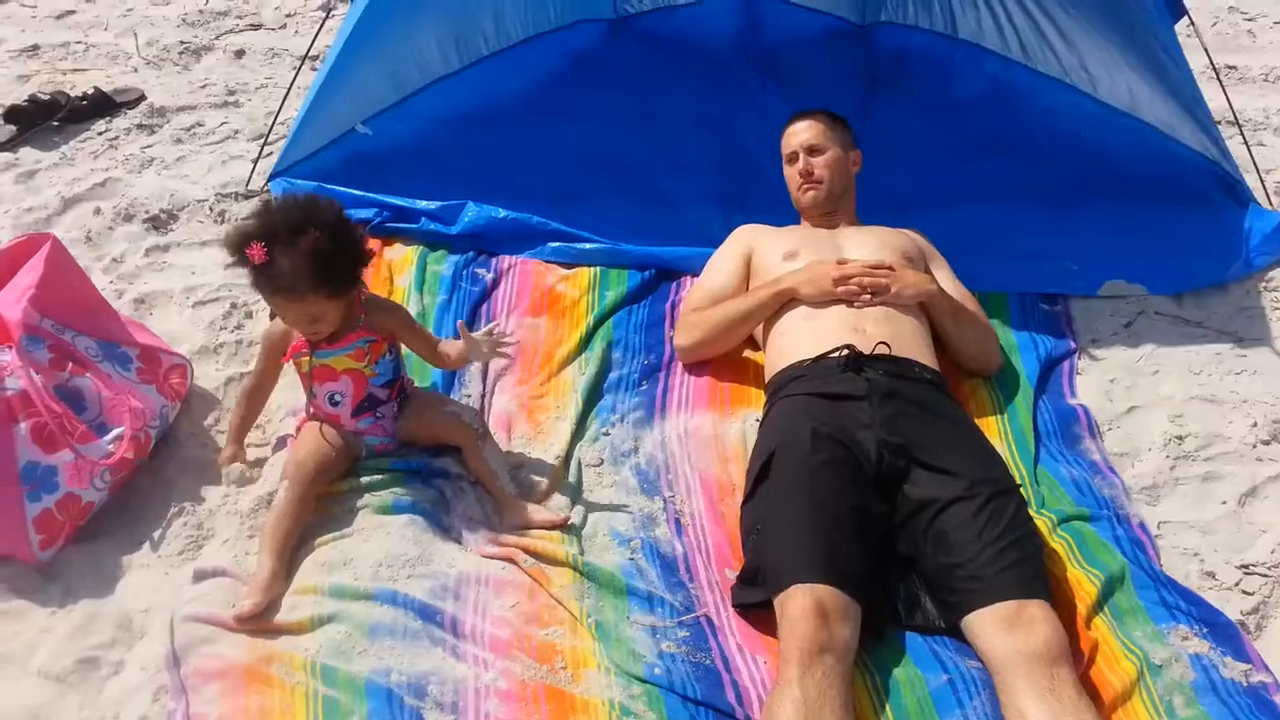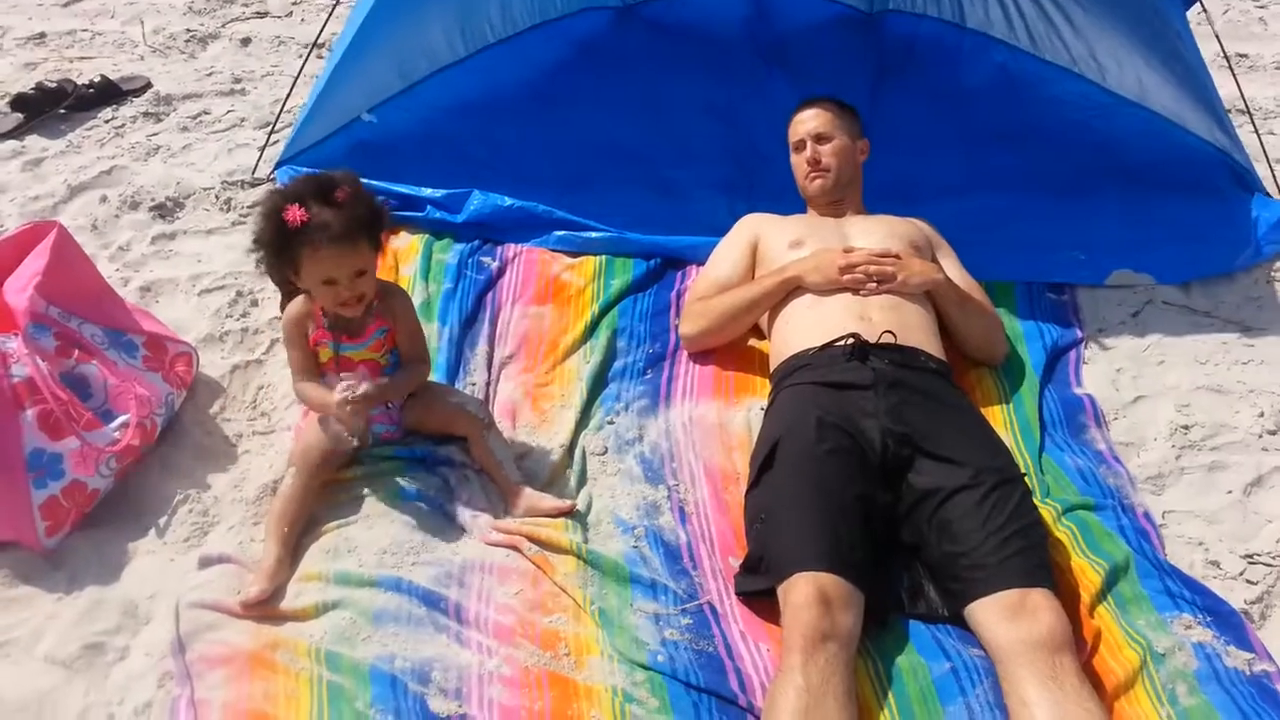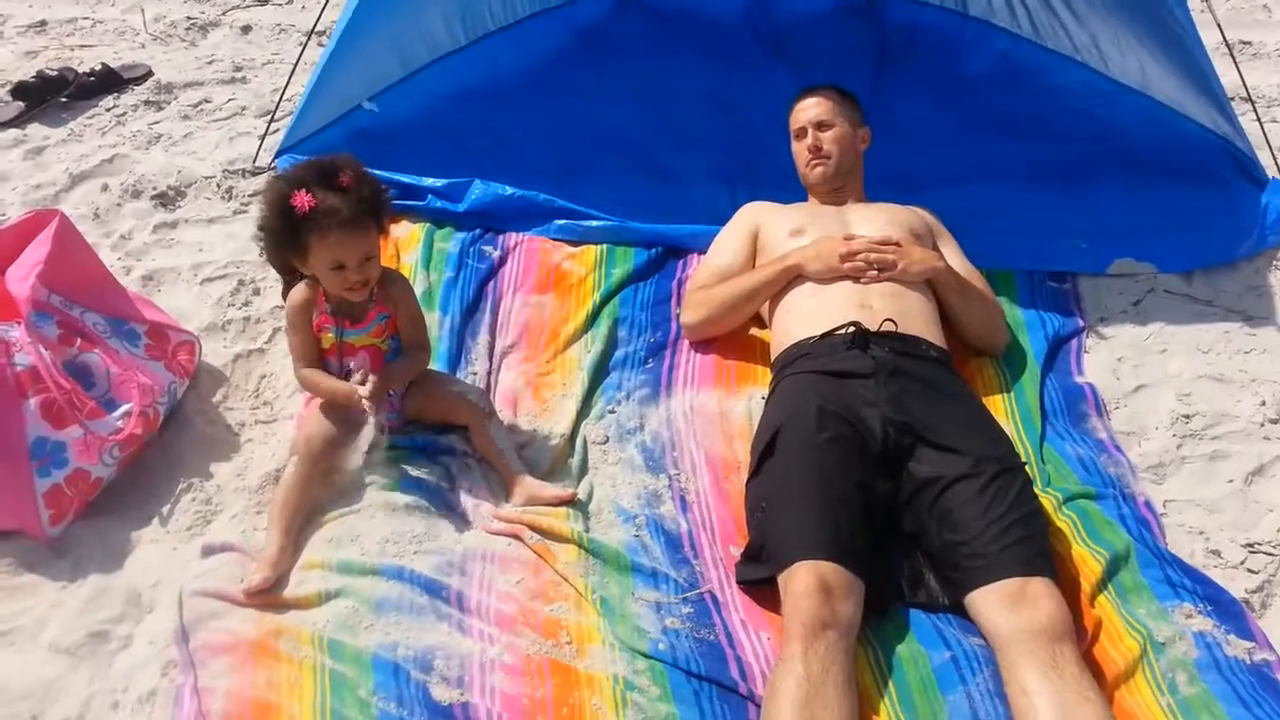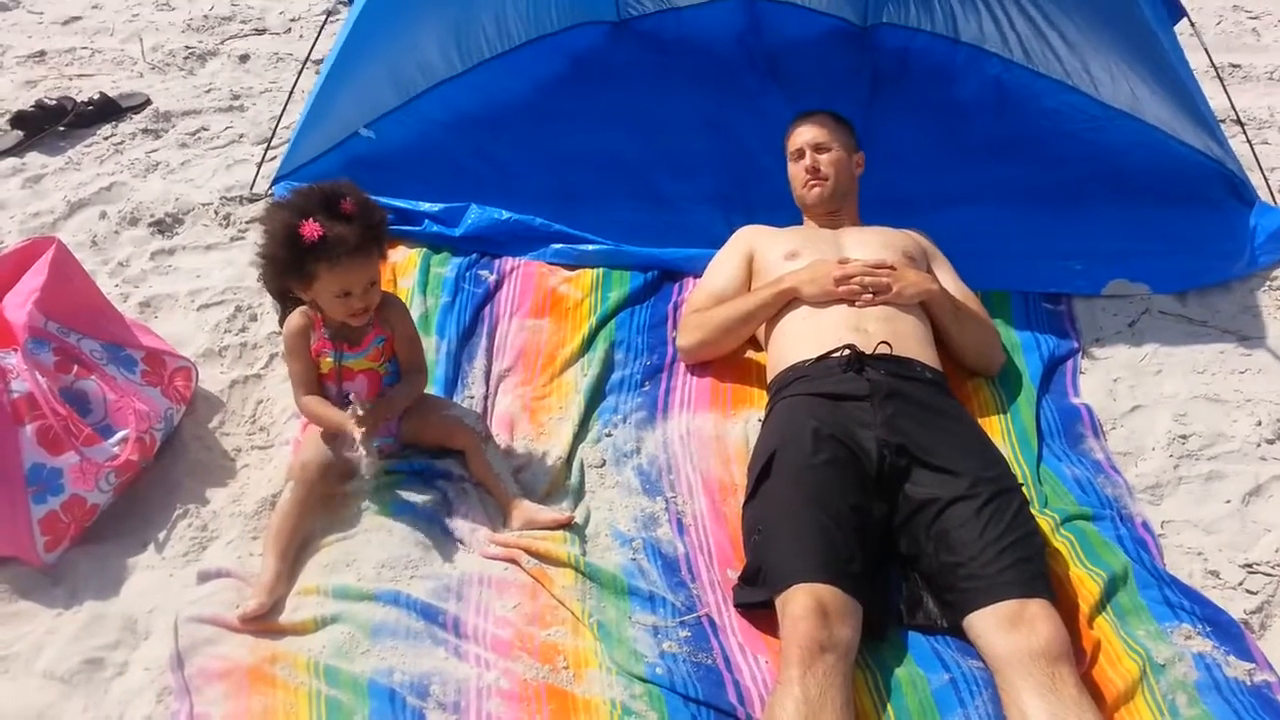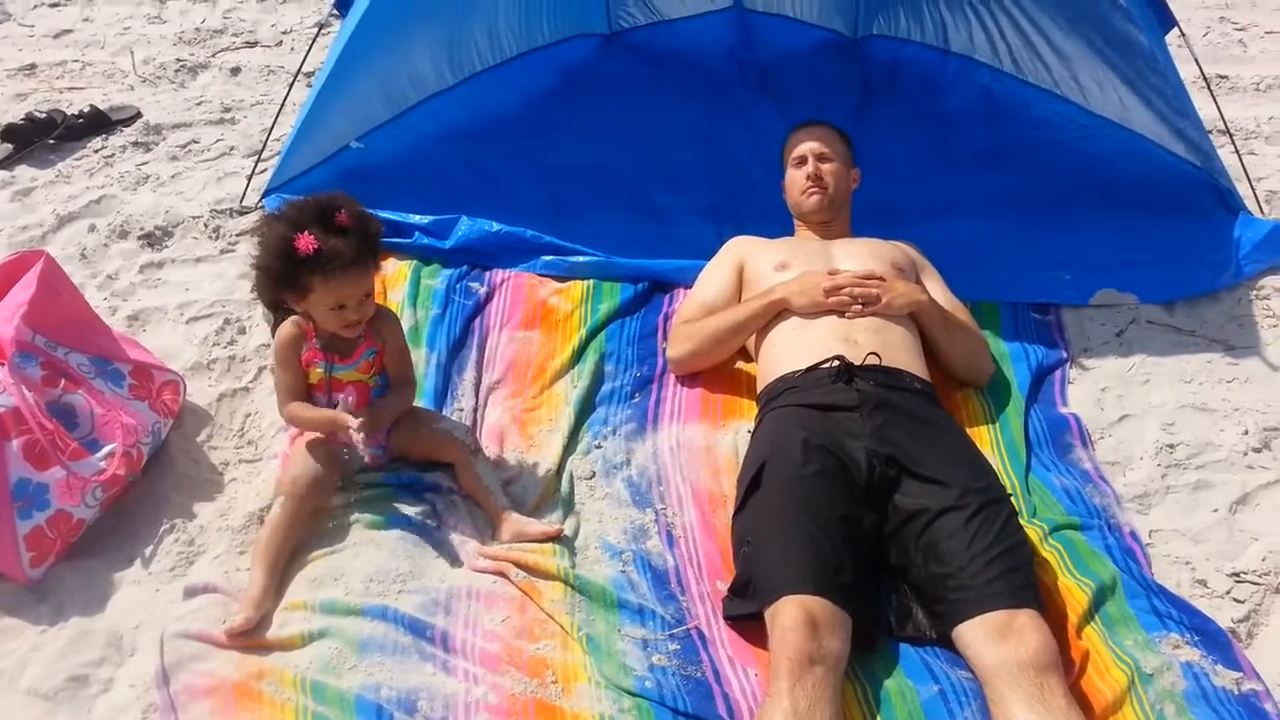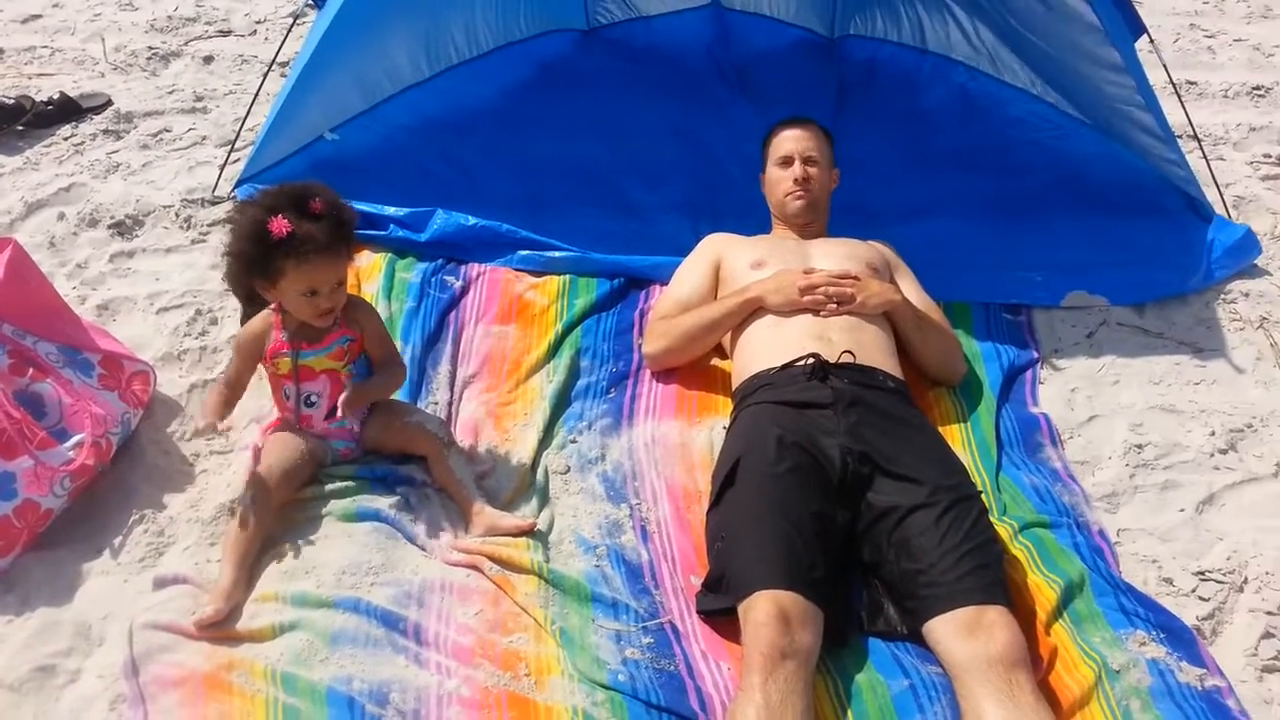
dt=0.4s
person 1, frame 1
left shoulder: (910, 242)
right shoulder: (755, 239)
left elbow: (987, 356)
right elbow: (688, 337)
left wrist: (927, 292)
right wrist: (791, 286)
left hip: (926, 410)
right hip: (812, 407)
left knee: (1034, 640)
right knee: (813, 632)
person 1, frame 2
left shoulder: (917, 231)
right shoulder: (761, 227)
left elbow: (992, 346)
right elbow: (694, 326)
left wrist: (935, 280)
right wrist: (796, 275)
left hip: (932, 399)
right hip: (817, 395)
left knee: (1037, 627)
right knee: (815, 619)
person 1, frame 3
left shoulder: (917, 218)
right shoulder: (762, 215)
left elbow: (994, 334)
right elbow: (694, 314)
left wrist: (934, 268)
right wrist: (797, 263)
left hip: (931, 385)
right hip: (818, 383)
left knee: (1039, 620)
right knee: (816, 611)
person 1, frame 4
left shoulder: (912, 242)
right shoulder: (756, 239)
left elbow: (989, 356)
right elbow: (691, 338)
left wrist: (930, 291)
right wrist: (792, 286)
left hip: (928, 408)
right hip: (814, 406)
left knee: (1036, 639)
right knee: (814, 631)
person 1, frame 5
left shoulder: (901, 254)
right shoulder: (748, 250)
left elbow: (979, 366)
right elbow: (681, 349)
left wrist: (917, 302)
right wrist: (782, 296)
left hip: (916, 419)
right hip: (803, 418)
left knee: (1025, 651)
right knee: (804, 644)
person 1, frame 6
left shoulder: (876, 253)
right shoulder: (724, 247)
left elbow: (951, 365)
right elbow: (657, 345)
left wrist: (891, 302)
right wrist: (758, 295)
left hip: (892, 419)
right hip: (779, 416)
left knee: (993, 646)
right knee: (776, 636)
person 2, frame 1
left shoulder: (380, 314)
right shoulder: (282, 333)
left elbow: (435, 351)
right elbow: (258, 386)
left wrist: (467, 350)
right wrist: (234, 443)
left hip: (398, 410)
right hip: (333, 428)
left knee: (468, 428)
right knee: (296, 477)
left ankle: (511, 503)
right ankle: (269, 572)
person 2, frame 2
left shoulder: (393, 301)
right shoulder: (300, 316)
left elbow: (418, 365)
right elbow: (304, 385)
left wrist: (380, 389)
right wrist: (333, 403)
left hip: (402, 400)
right hip: (339, 414)
left knee: (474, 415)
right knee: (303, 464)
left ankle: (517, 491)
right ankle: (274, 559)
person 2, frame 3
left shoulder: (394, 288)
right shoulder: (302, 302)
left elbow: (419, 352)
right elbow: (306, 372)
left wrist: (383, 381)
right wrist: (352, 392)
left hip: (401, 387)
right hip: (340, 401)
left knee: (475, 404)
right knee: (307, 452)
left ankle: (518, 480)
right ankle: (277, 548)
person 2, frame 4
left shoulder: (391, 311)
right shoulder: (300, 327)
left elbow: (416, 374)
right elbow: (306, 398)
left wrist: (384, 410)
right wrist: (347, 423)
left hip: (397, 412)
right hip: (337, 427)
left knee: (471, 427)
right knee: (305, 475)
left ankle: (514, 505)
right ankle: (273, 573)
person 2, frame 5
left shoulder: (383, 323)
right shoulder: (292, 337)
left elbow: (405, 387)
right elbow: (290, 406)
left wrist: (373, 419)
right wrist: (340, 421)
left hip: (389, 424)
right hip: (326, 436)
left knee: (460, 440)
right knee: (294, 489)
left ankle: (504, 517)
right ankle: (260, 588)
person 2, frame 6
left shoulder: (358, 314)
right shoulder: (260, 332)
left elbow: (394, 369)
right elbow: (230, 383)
left wrist: (365, 391)
right wrist: (210, 416)
left hip: (366, 418)
right hip: (301, 433)
left knee: (432, 435)
right knee: (264, 481)
left ankle: (477, 511)
right ankle: (231, 581)
